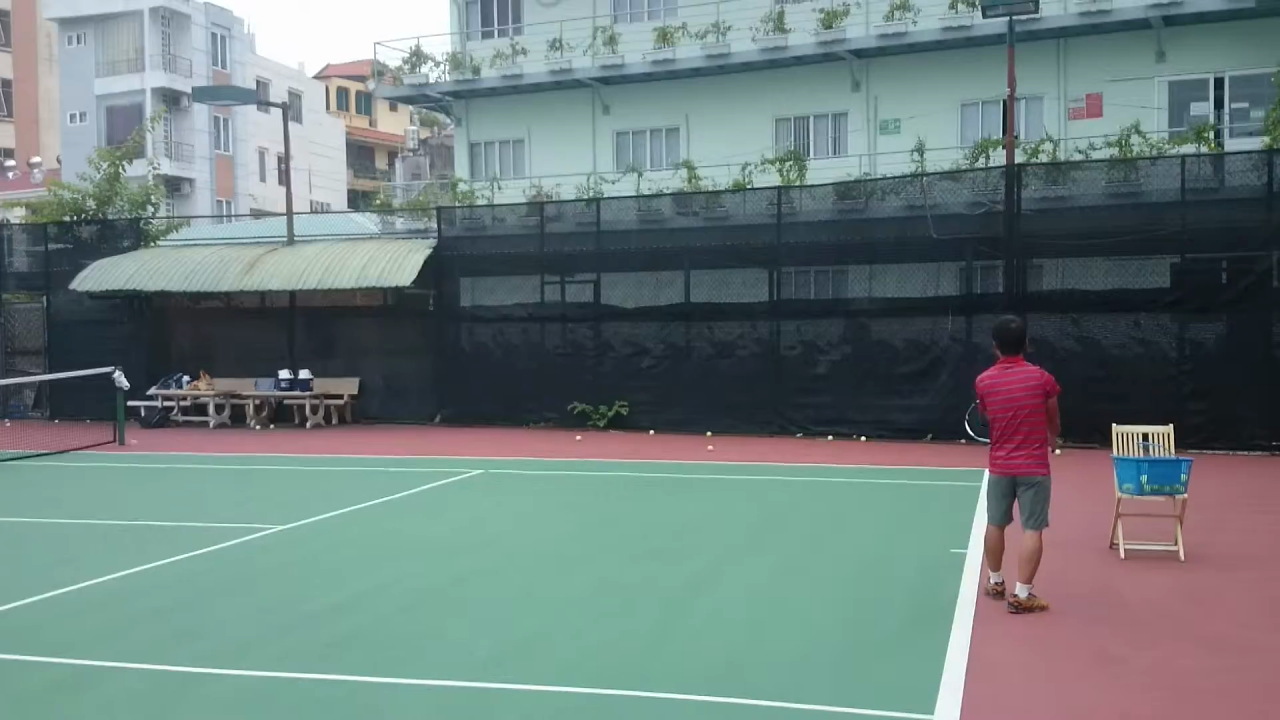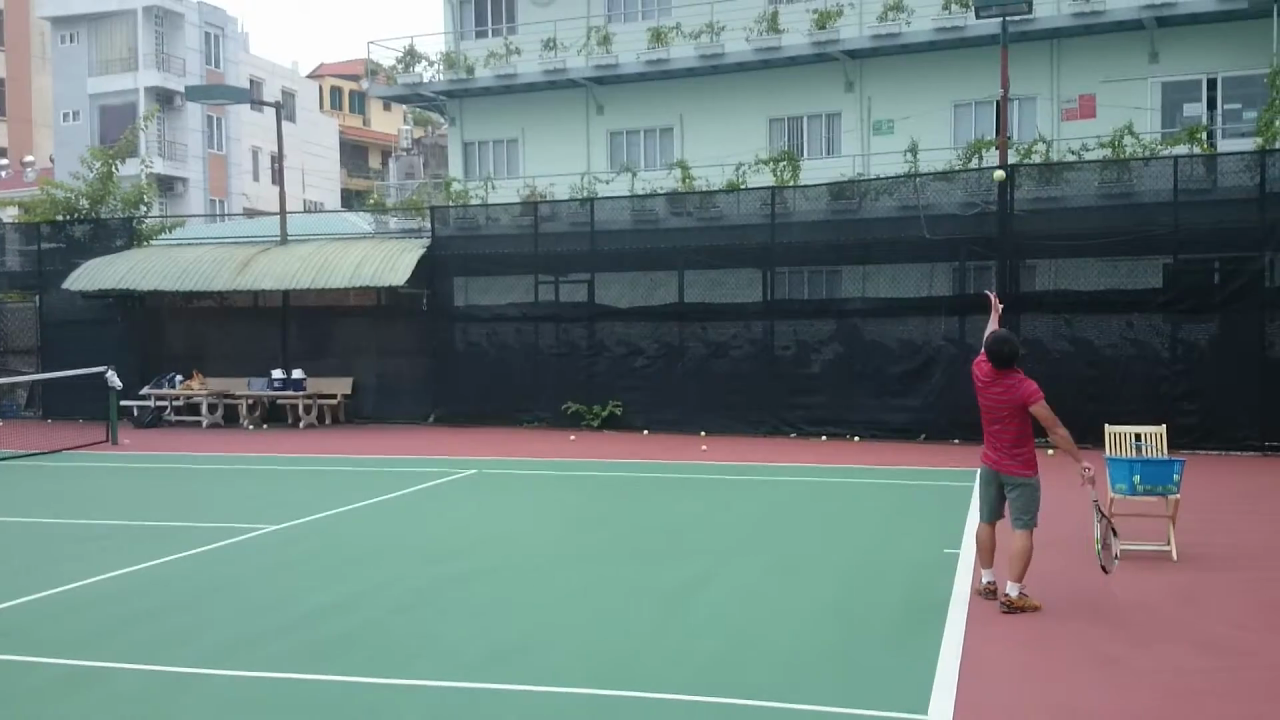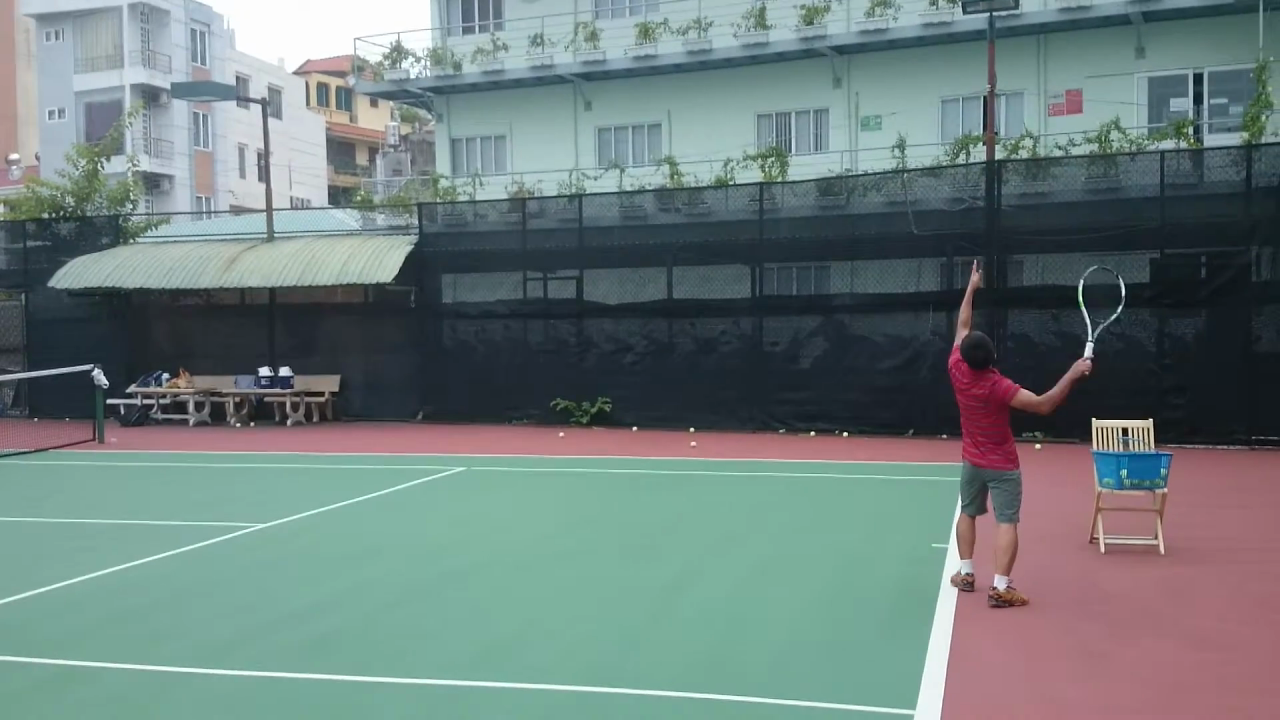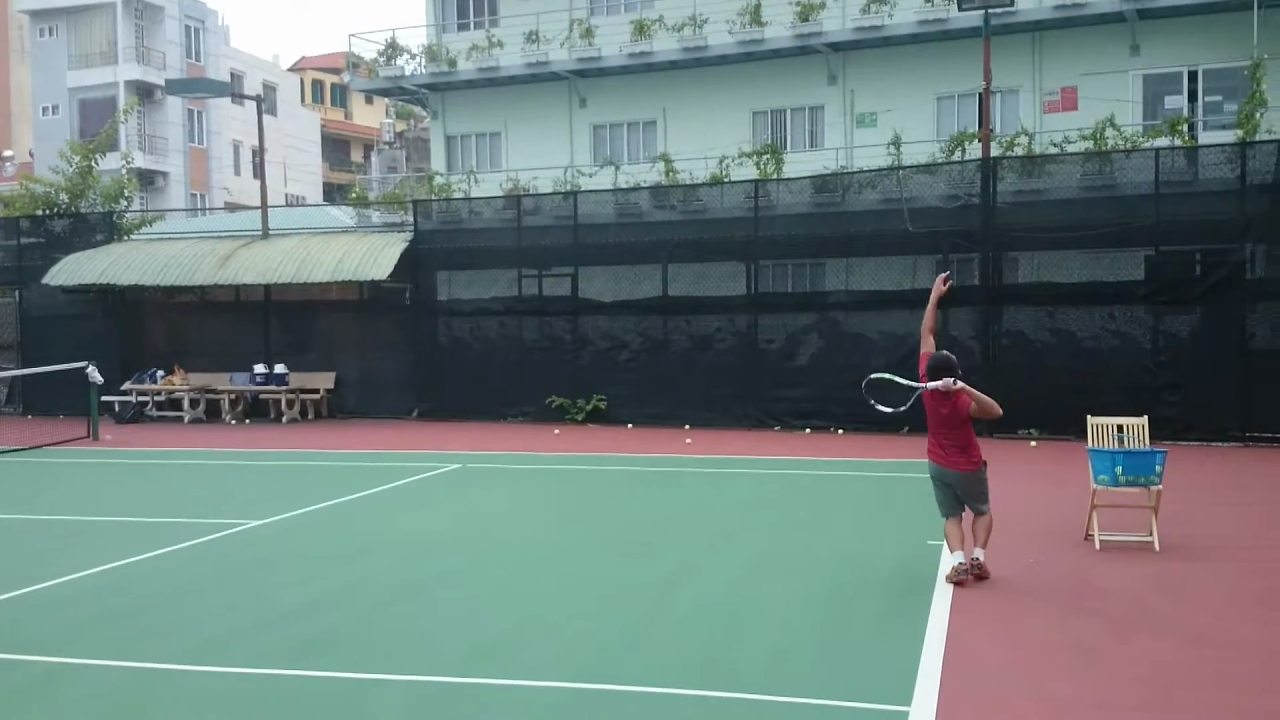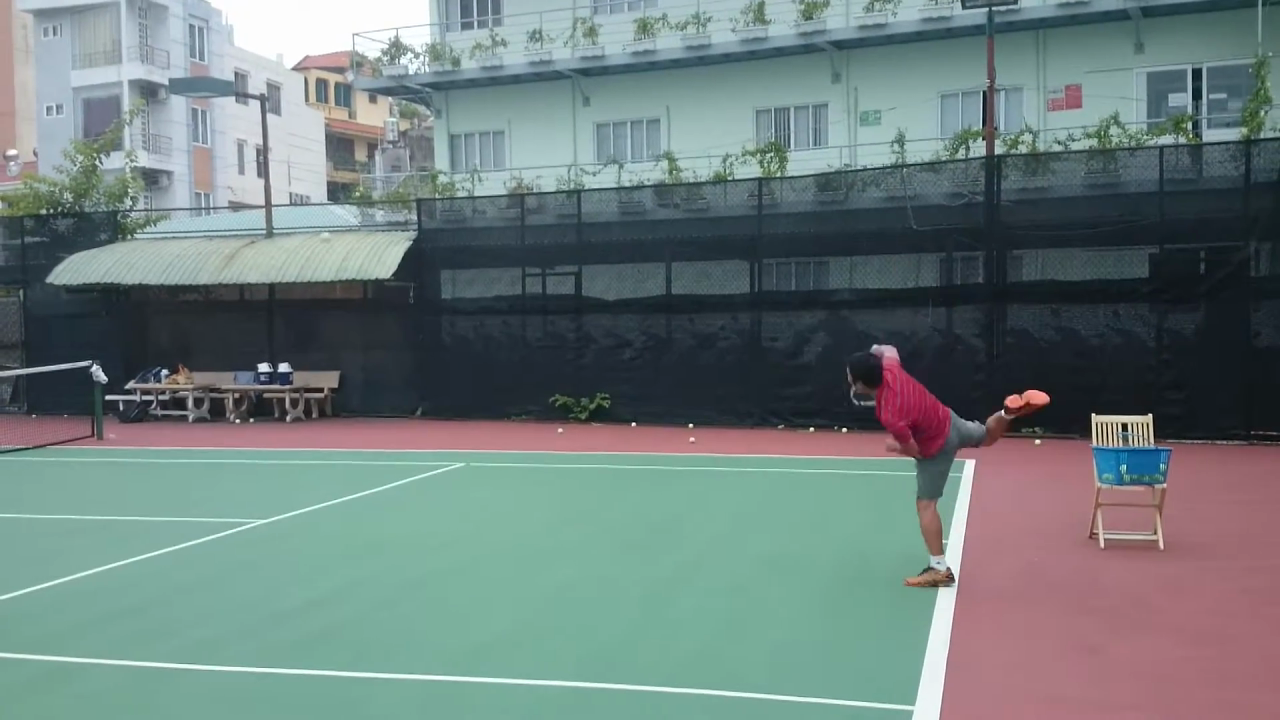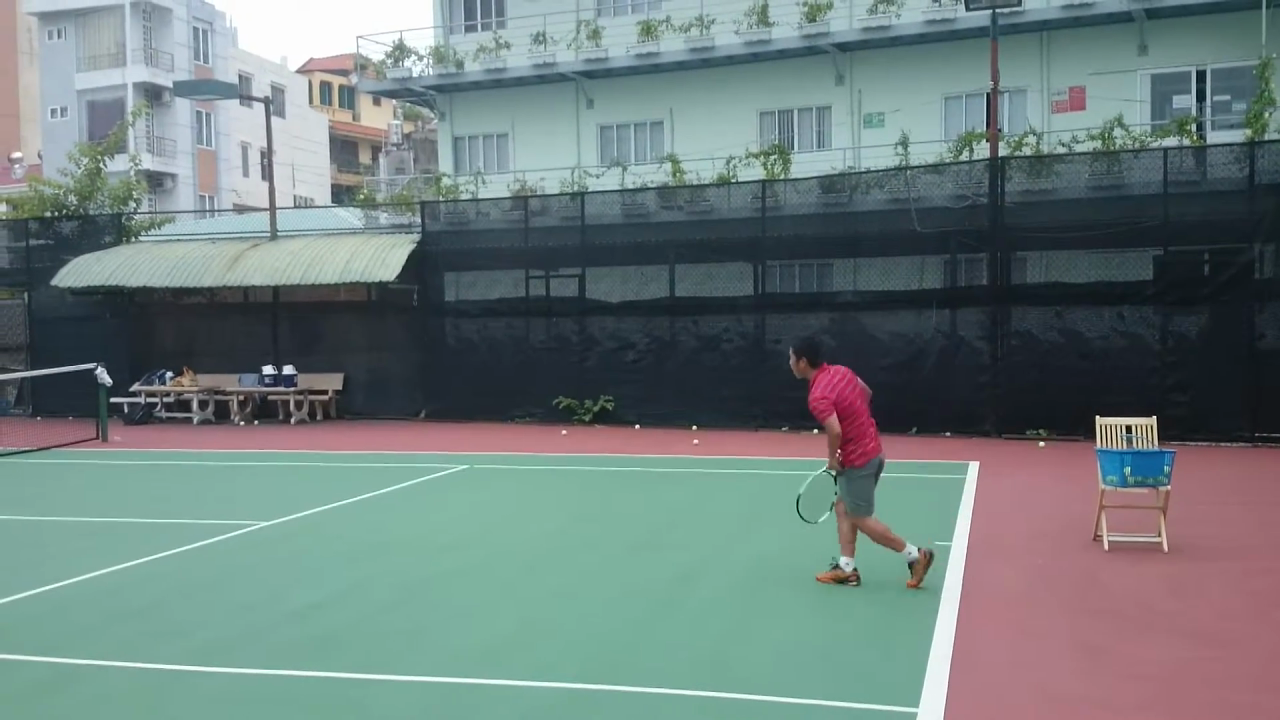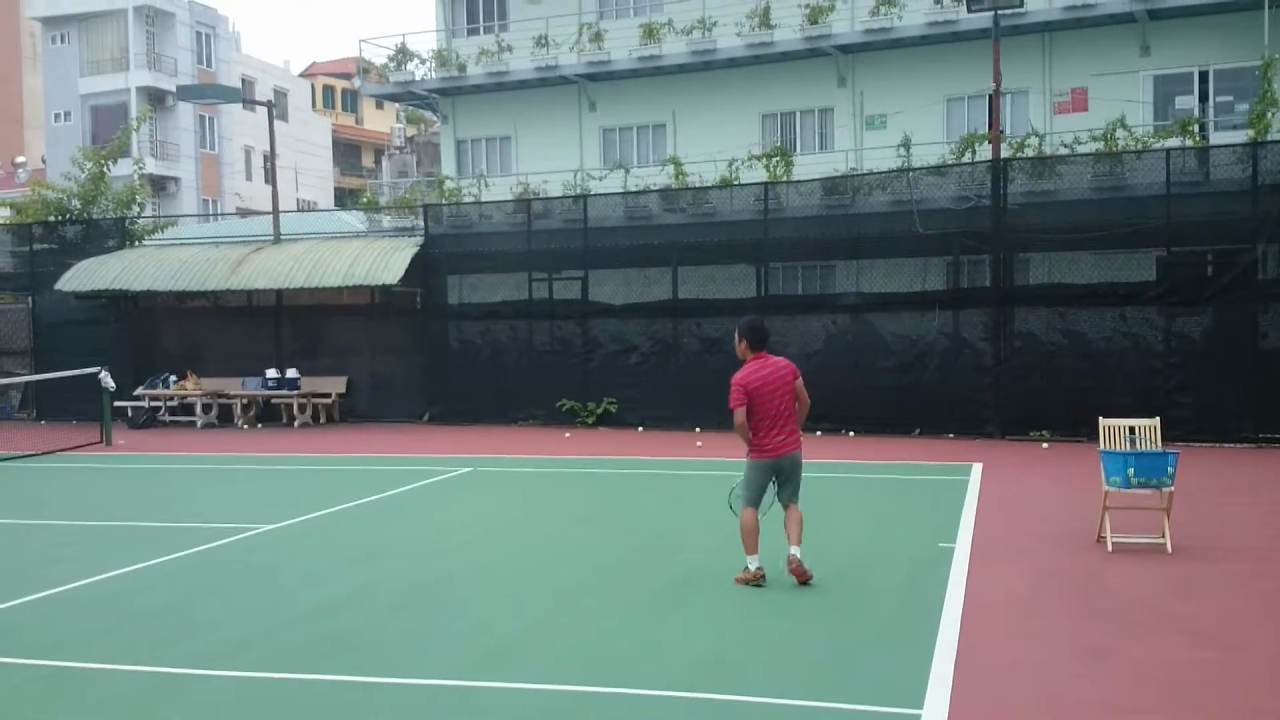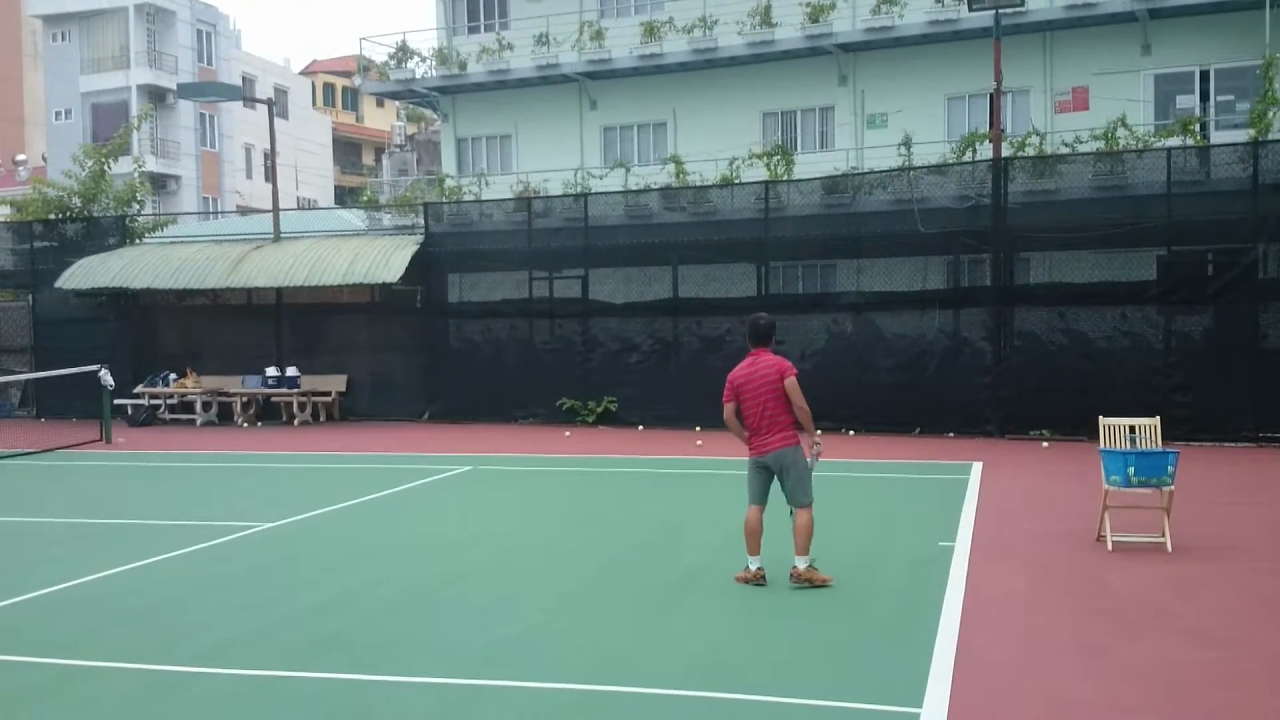
dt=0.5s
person 1, frame 1
left shoulder: (984, 381)
right shoulder: (1042, 378)
right elbow: (1054, 425)
right wrist: (1047, 441)
left hip: (1000, 467)
right hip: (1034, 467)
left knee: (995, 525)
right knee: (1032, 530)
left ankle: (995, 583)
right ankle: (1021, 595)
person 1, frame 2
left shoulder: (979, 372)
right shoulder: (1025, 389)
left elbow: (987, 341)
right elbow: (1055, 429)
left wrist: (994, 313)
right wrist: (1081, 461)
left hip: (990, 466)
right hip: (1021, 470)
left knee: (987, 522)
right knee: (1022, 529)
left ankle: (987, 582)
right ankle: (1013, 594)
person 1, frame 3
left shoulder: (957, 371)
right shoulder: (999, 387)
left elbow: (962, 327)
right elbow: (1042, 405)
left wrist: (971, 287)
right wrist: (1073, 373)
left hip: (972, 462)
right hip: (1003, 466)
left knee: (967, 514)
right knee: (1007, 523)
left ankle: (965, 573)
right ankle: (1000, 587)
person 1, frame 4
left shoulder: (929, 379)
right shoulder: (961, 401)
left elbow: (927, 335)
right elbow: (996, 412)
left wrist: (935, 295)
right wrist: (966, 391)
left hip: (940, 466)
right hip: (968, 467)
left knee: (952, 517)
right knee: (982, 512)
left ankle: (959, 562)
right ankle: (976, 558)
person 1, frame 5
left shoulder: (889, 415)
right shoulder: (889, 369)
left elbow: (914, 450)
right elbow: (892, 351)
left wrist: (895, 446)
right wrist: (877, 350)
left hip: (935, 446)
right hip: (949, 421)
left knee: (925, 504)
right knee: (986, 436)
left ankle: (939, 568)
right ankle: (1008, 412)
person 1, frame 6
left shoulder: (818, 396)
right shoulder: (840, 371)
left elbow: (835, 430)
right elbow: (866, 394)
left wrist: (833, 458)
left hip: (857, 460)
right hip: (872, 450)
left knee: (862, 519)
right knee: (843, 507)
left ankle: (915, 555)
right ankle: (846, 567)
person 1, frame 7
left shoulder: (741, 379)
right shoulder: (786, 366)
left elbow: (739, 422)
right elbow: (805, 402)
left wrist: (749, 443)
left hip: (761, 454)
right hip: (791, 449)
left knee: (749, 507)
right knee: (791, 504)
left ankle: (754, 568)
right ankle: (795, 555)
person 1, frame 8
left shoulder: (735, 374)
right shoulder: (781, 365)
left elbow: (728, 416)
right elbow: (799, 405)
right wrist: (812, 434)
left hip: (758, 452)
right hip: (786, 447)
left knee: (755, 507)
right knee: (803, 506)
left ankle: (754, 568)
right ankle: (802, 568)
